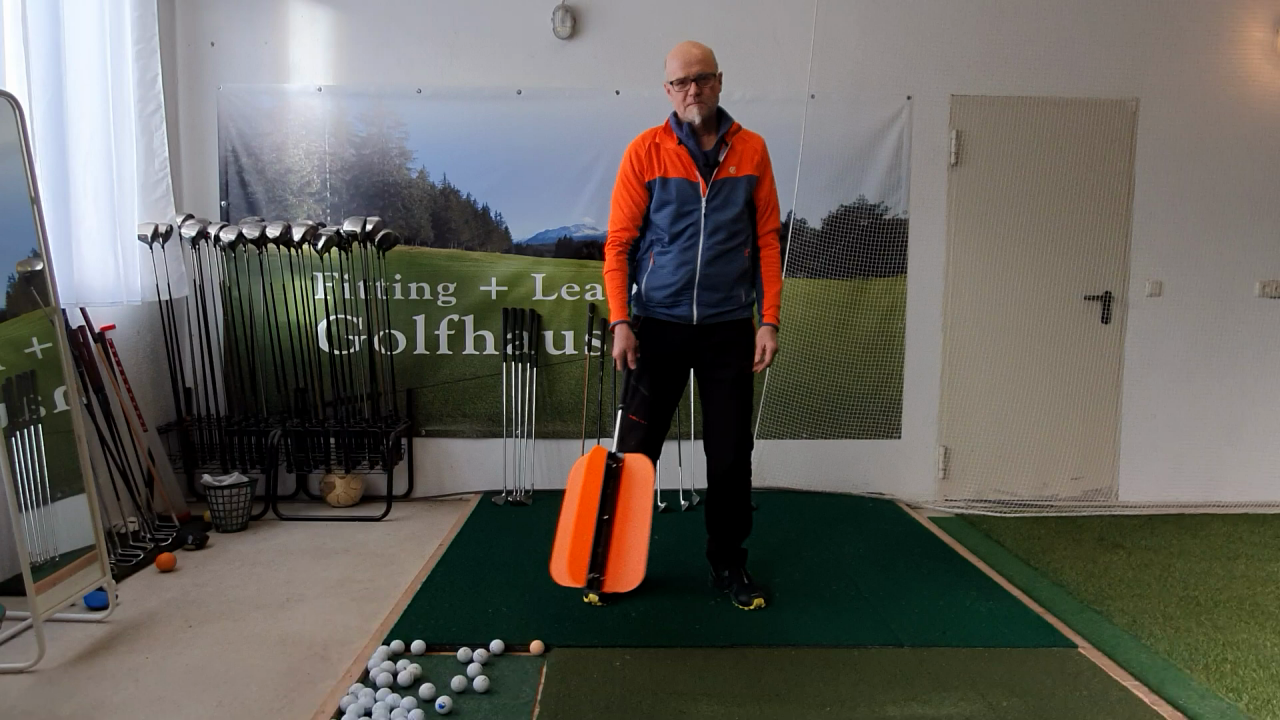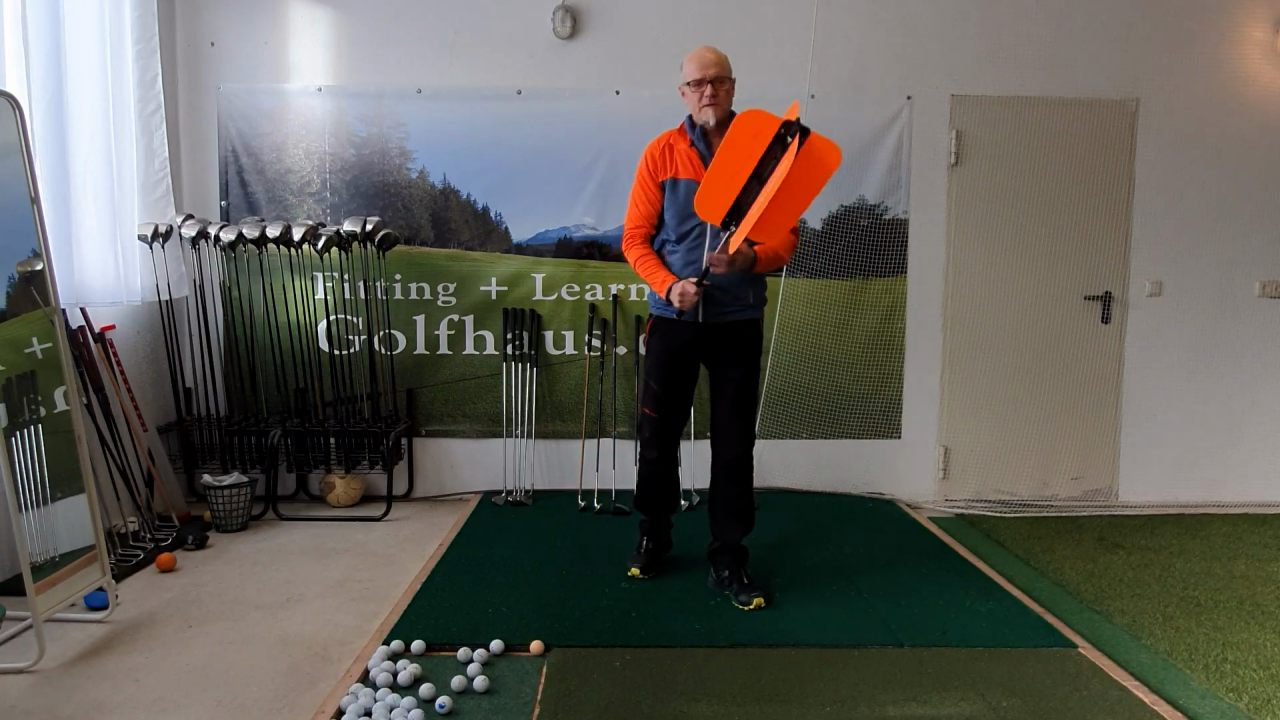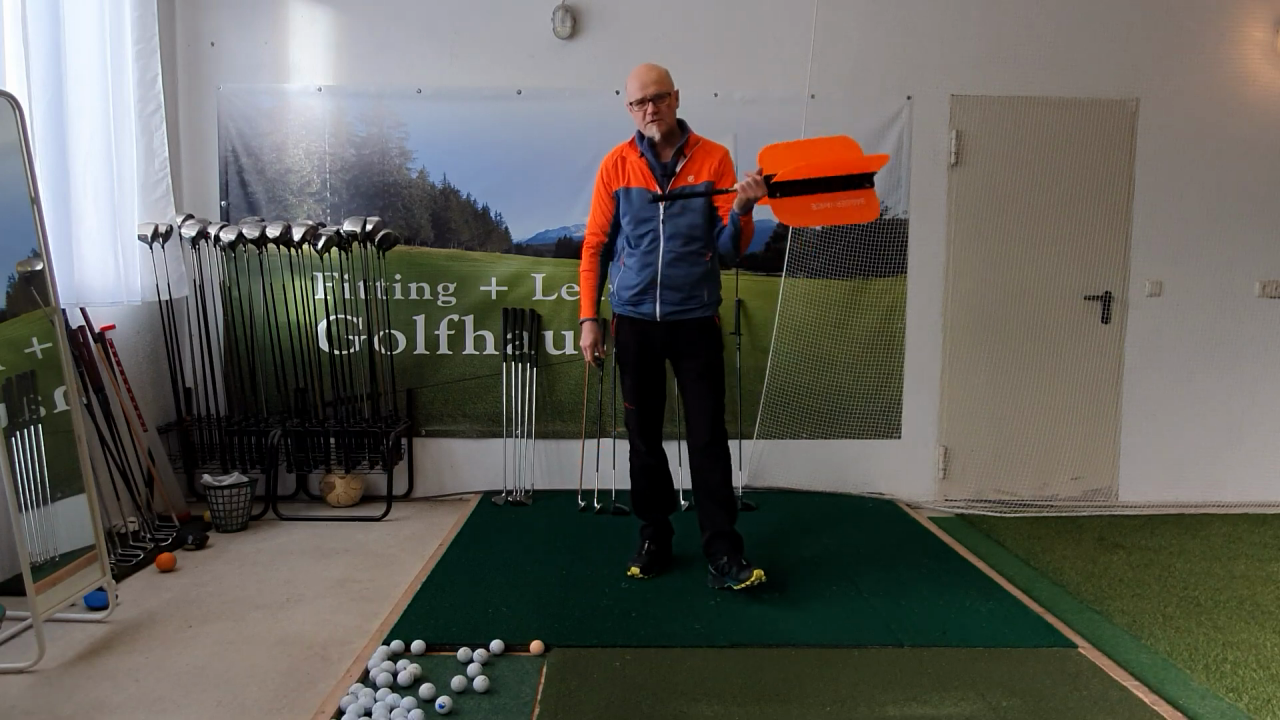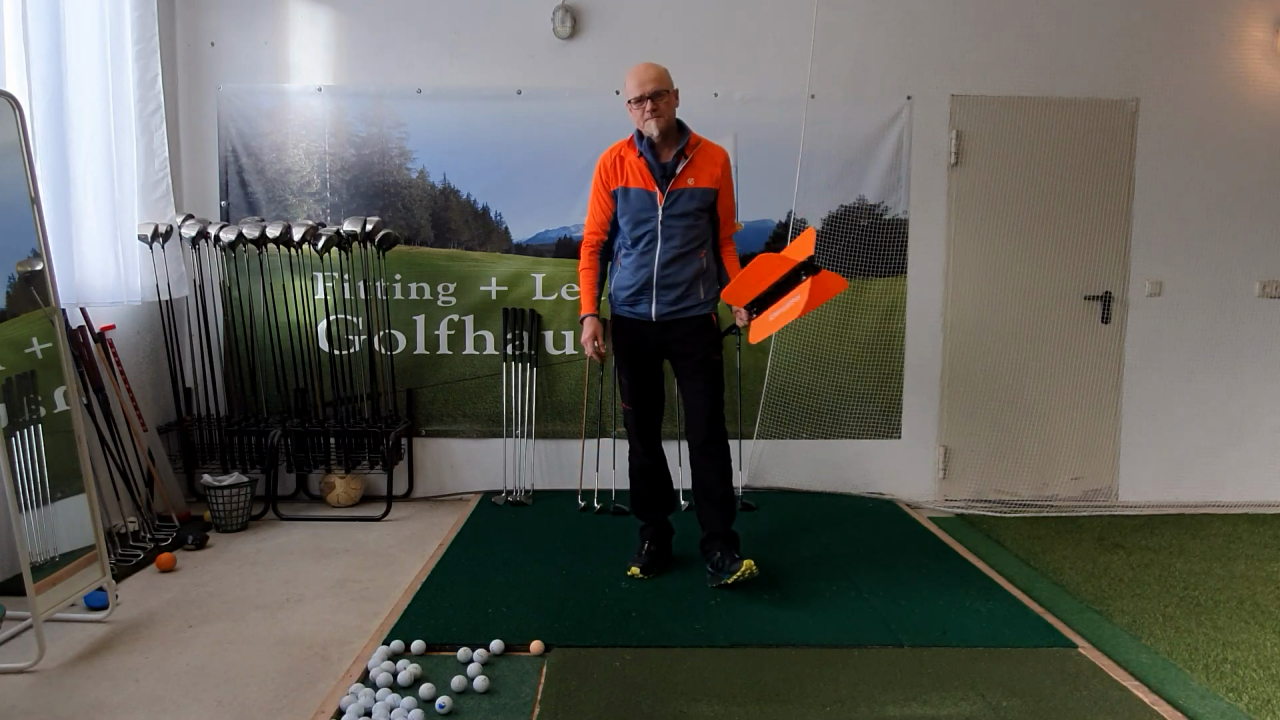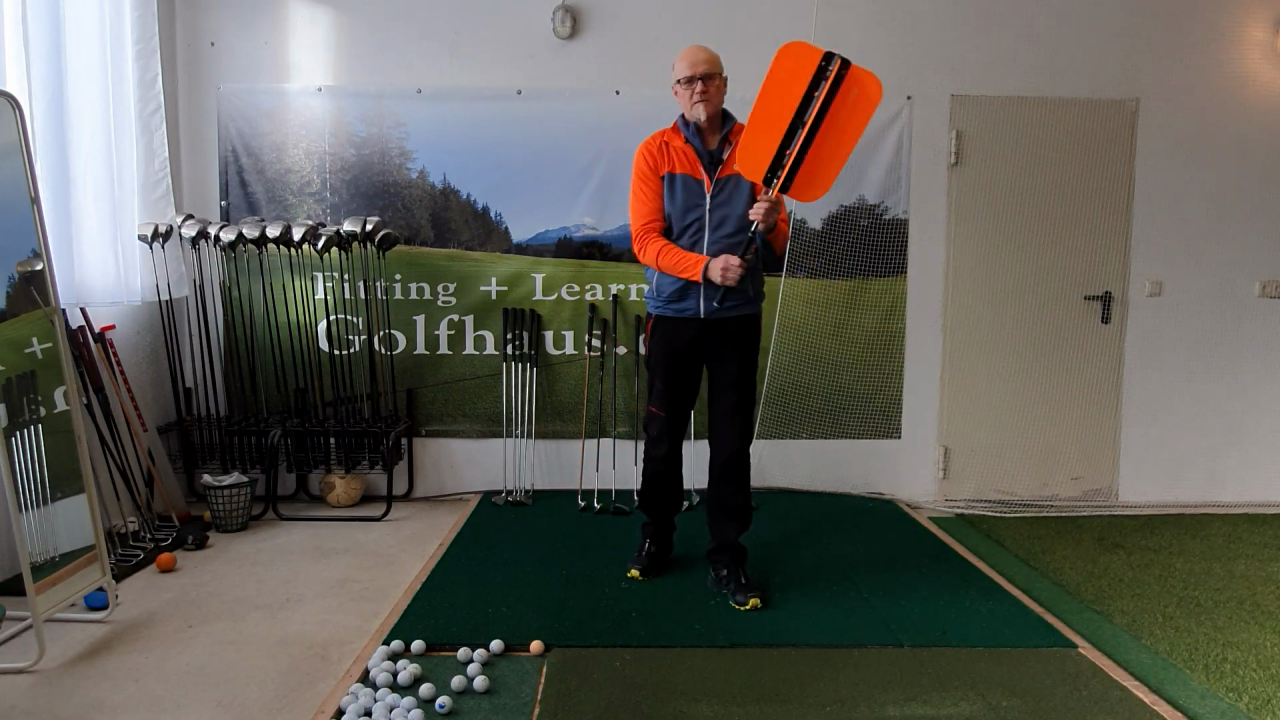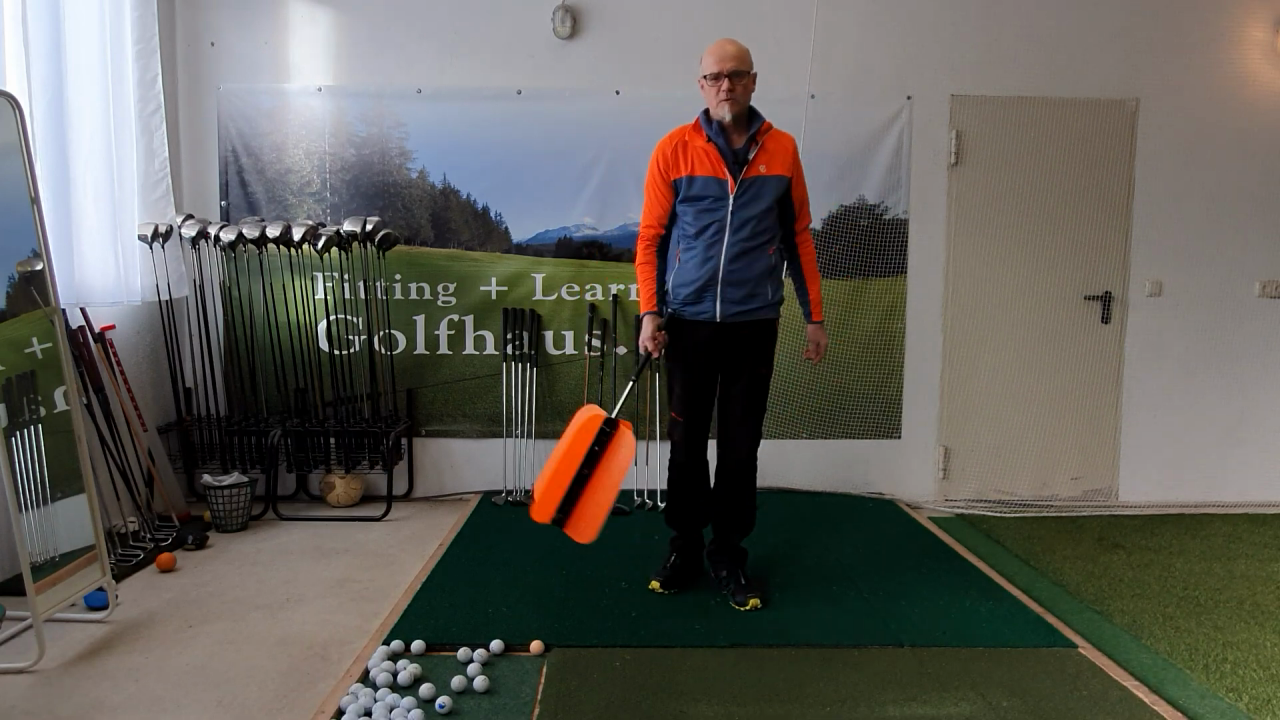
dt=0.7s
person 1, frame 1
left shoulder: (752, 150)
right shoulder: (643, 150)
left elbow: (767, 240)
right elbow: (618, 241)
left wrist: (769, 320)
right wrist: (620, 319)
left hip: (729, 327)
right hip: (657, 325)
left knee: (730, 450)
right knee: (637, 444)
left ankle: (728, 562)
person 1, frame 2
right shoulder: (660, 152)
left elbow: (786, 237)
right elbow: (636, 238)
left wrist: (749, 258)
right wrist: (668, 285)
left hip: (738, 323)
right hip: (671, 320)
left knee: (734, 445)
right knee: (658, 437)
left ankle: (728, 561)
right ankle: (654, 535)
person 1, frame 3
left shoulder: (714, 158)
right shoulder: (615, 165)
left elbow: (731, 247)
right elbow: (595, 246)
left wrist: (740, 214)
right wrist: (589, 316)
left hip: (696, 320)
right hip: (634, 321)
left knee: (708, 436)
right knee: (643, 435)
left ankle: (723, 552)
right ankle: (654, 536)
person 1, frame 4
left shoulder: (713, 160)
right shoulder: (612, 163)
left elbow: (724, 239)
right elbow: (594, 243)
right wrist: (590, 313)
left hip: (694, 318)
right hip: (631, 320)
left knee: (707, 432)
right knee: (642, 434)
left ankle: (719, 547)
right ankle: (654, 536)
person 1, frame 5
right shoulder: (654, 151)
left elbow: (779, 238)
right elbow: (646, 240)
left wrist: (771, 222)
right wrist: (705, 266)
left hip: (737, 317)
right hip: (672, 315)
left knee: (731, 440)
right knee: (663, 434)
left ankle: (727, 558)
right ankle: (656, 535)
person 1, frame 6
left shoulder: (782, 149)
right shoulder: (673, 149)
left elbow: (798, 237)
right elbow: (650, 238)
left wrist: (814, 315)
right wrist: (650, 312)
left hip: (754, 322)
right hip: (687, 320)
left knee: (740, 443)
right knee: (686, 440)
left ankle: (728, 554)
right ankle: (683, 547)
